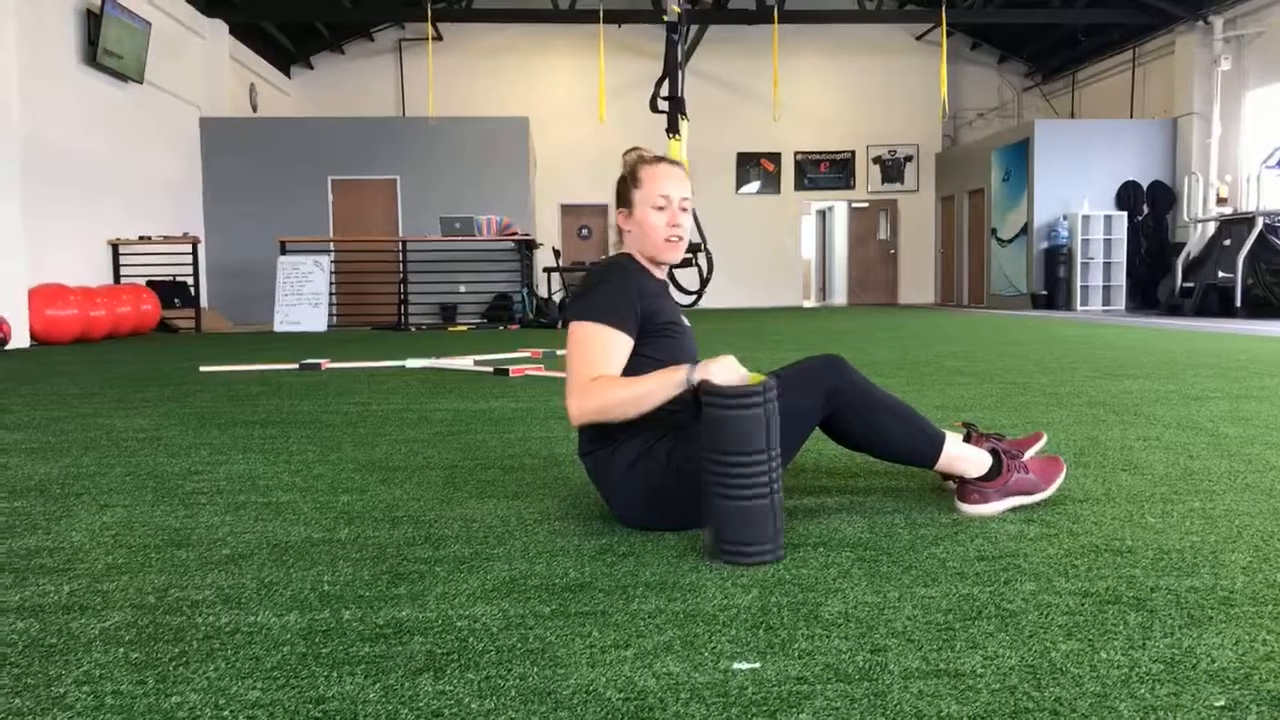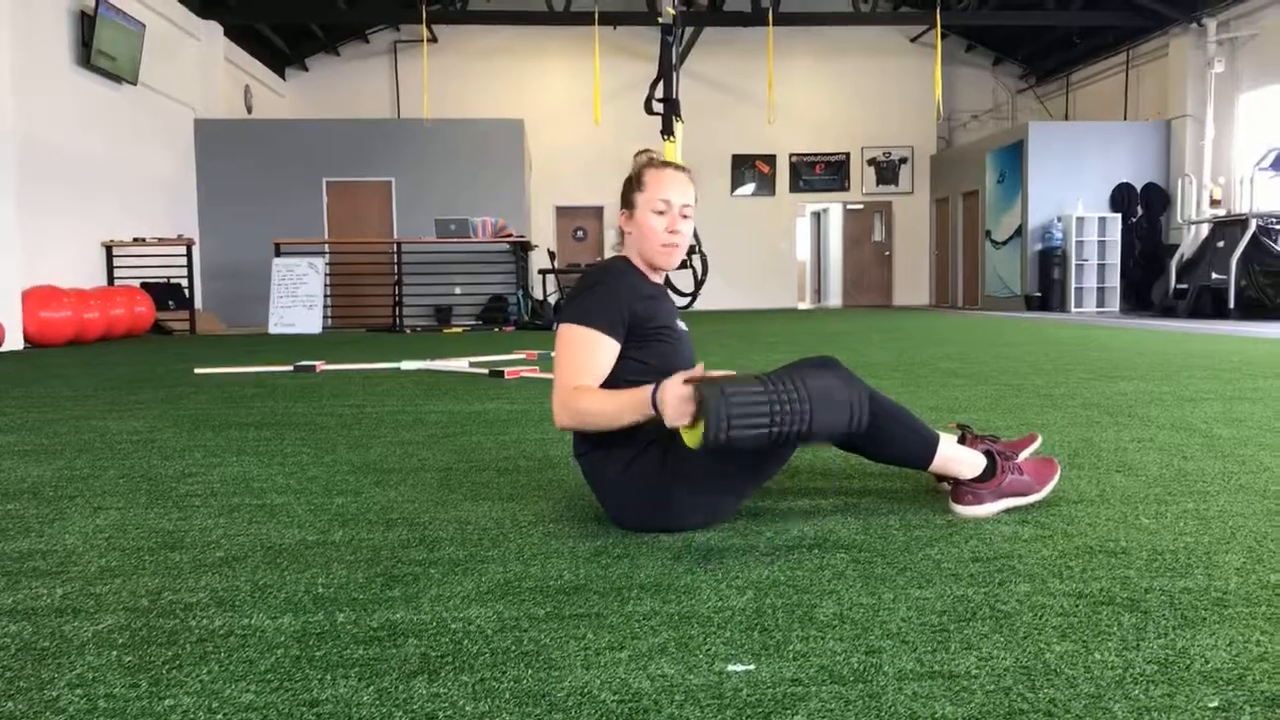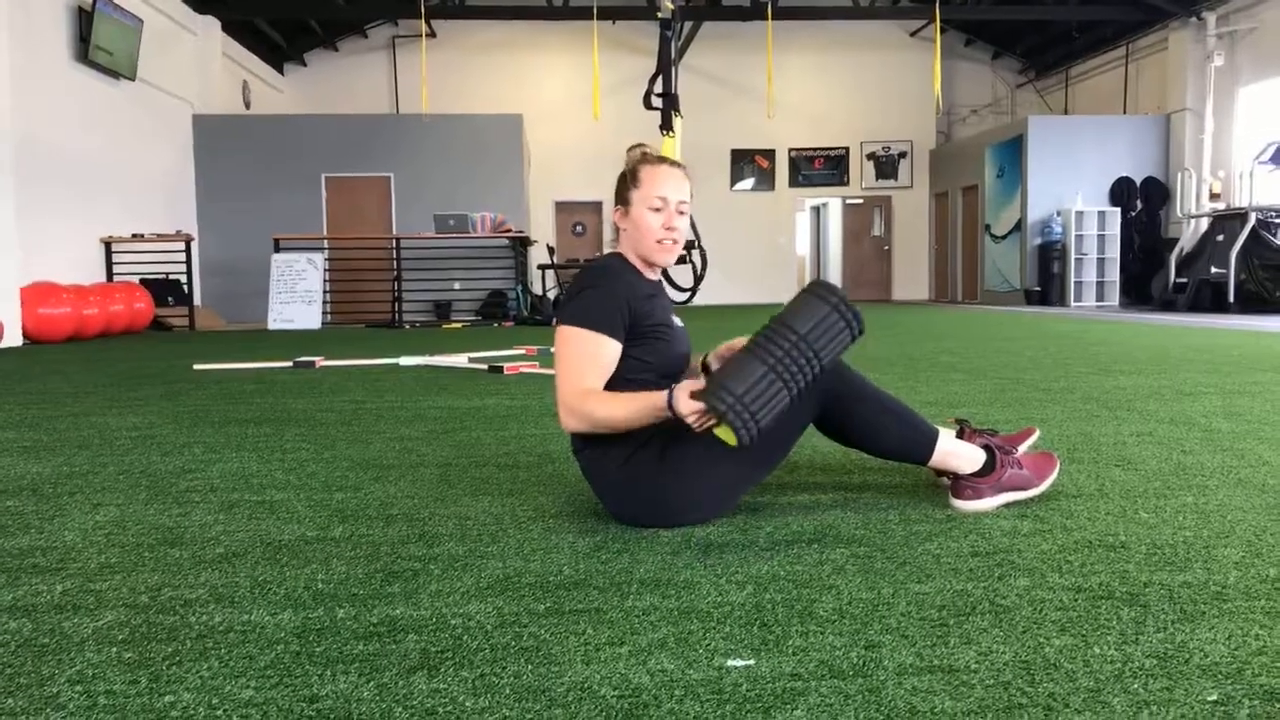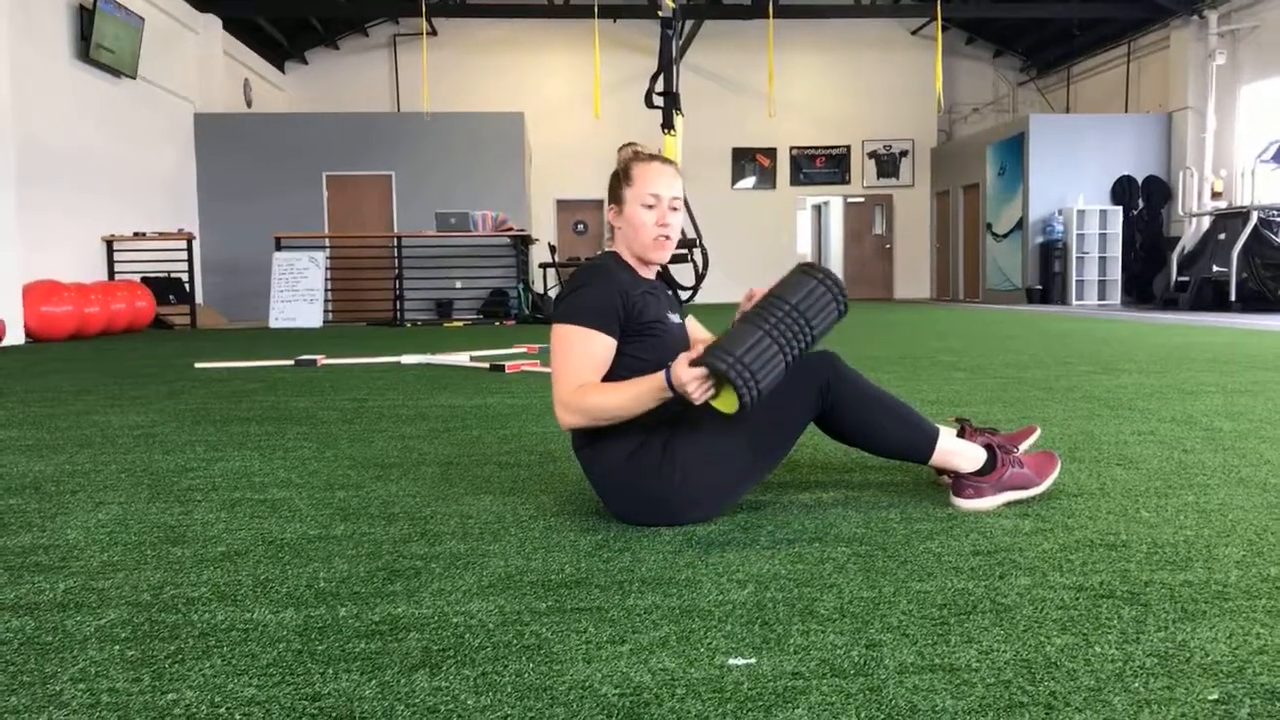
dt=0.3s
person 1, frame 1
left shoulder: (646, 285)
right shoulder: (616, 284)
right elbow: (584, 403)
left wrist: (706, 382)
right wrist: (693, 373)
left hip: (663, 465)
right hip: (652, 482)
left knee: (823, 383)
right knee: (826, 379)
left ankle: (966, 451)
right ankle: (982, 473)
person 1, frame 2
left shoulder: (646, 289)
right shoulder: (608, 288)
right elbow: (568, 405)
left wrist: (694, 386)
right wrist: (655, 399)
left hip: (662, 465)
right hip: (647, 486)
left knee: (817, 382)
right knee: (822, 381)
left ankle: (962, 452)
right ankle: (978, 473)
person 1, frame 3
left shoulder: (643, 285)
right shoulder: (604, 287)
right elbow: (575, 408)
left wrist: (708, 365)
right wrist: (670, 404)
left hip: (661, 460)
right hip: (646, 483)
left knee: (813, 373)
right knee: (818, 375)
left ankle: (959, 445)
right ankle: (976, 469)
person 1, frame 4
left shoulder: (651, 287)
right shoulder: (598, 286)
right elbow: (571, 405)
right wrist: (669, 383)
left hip: (667, 457)
right hip: (648, 480)
left knee: (815, 373)
right knee: (820, 375)
left ankle: (960, 445)
right ankle: (978, 468)
